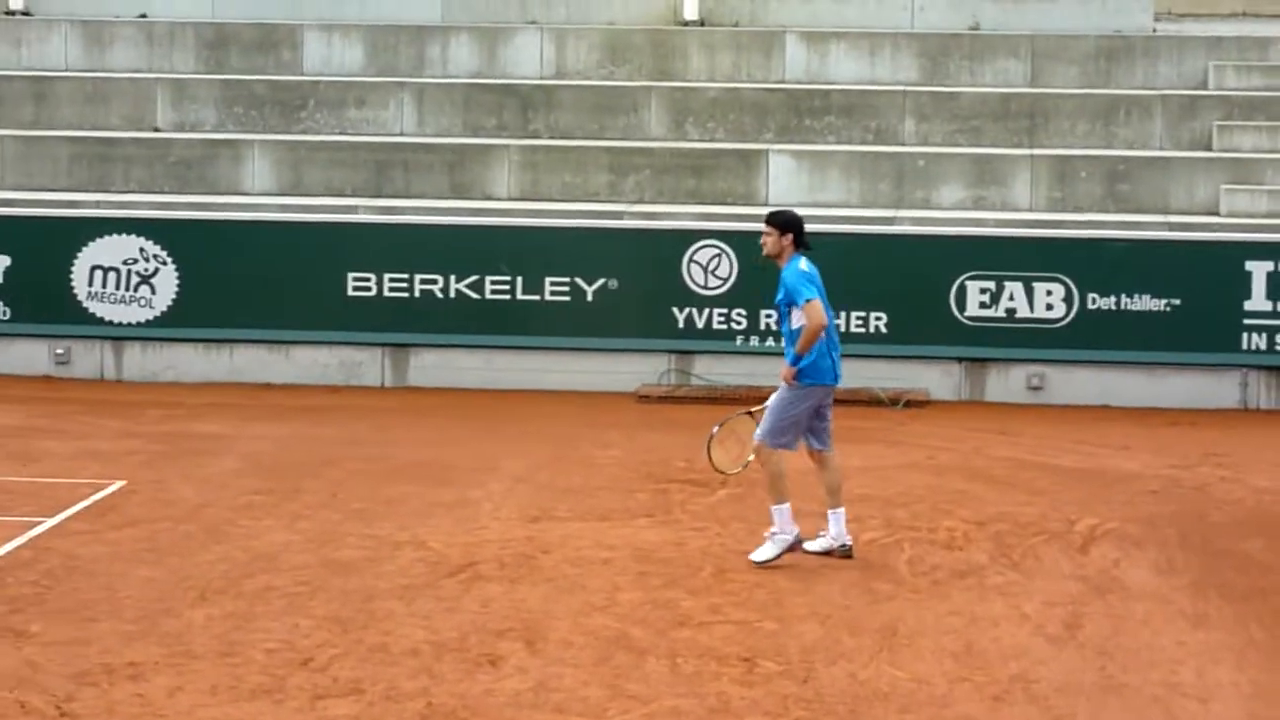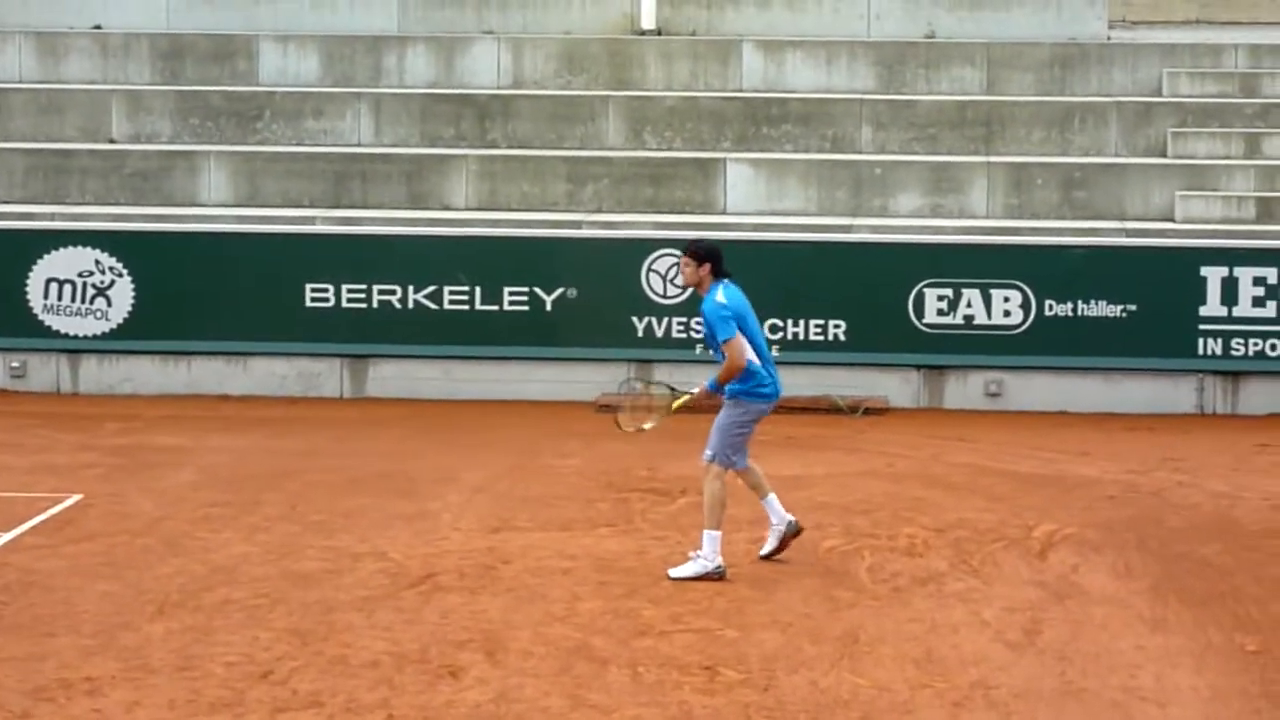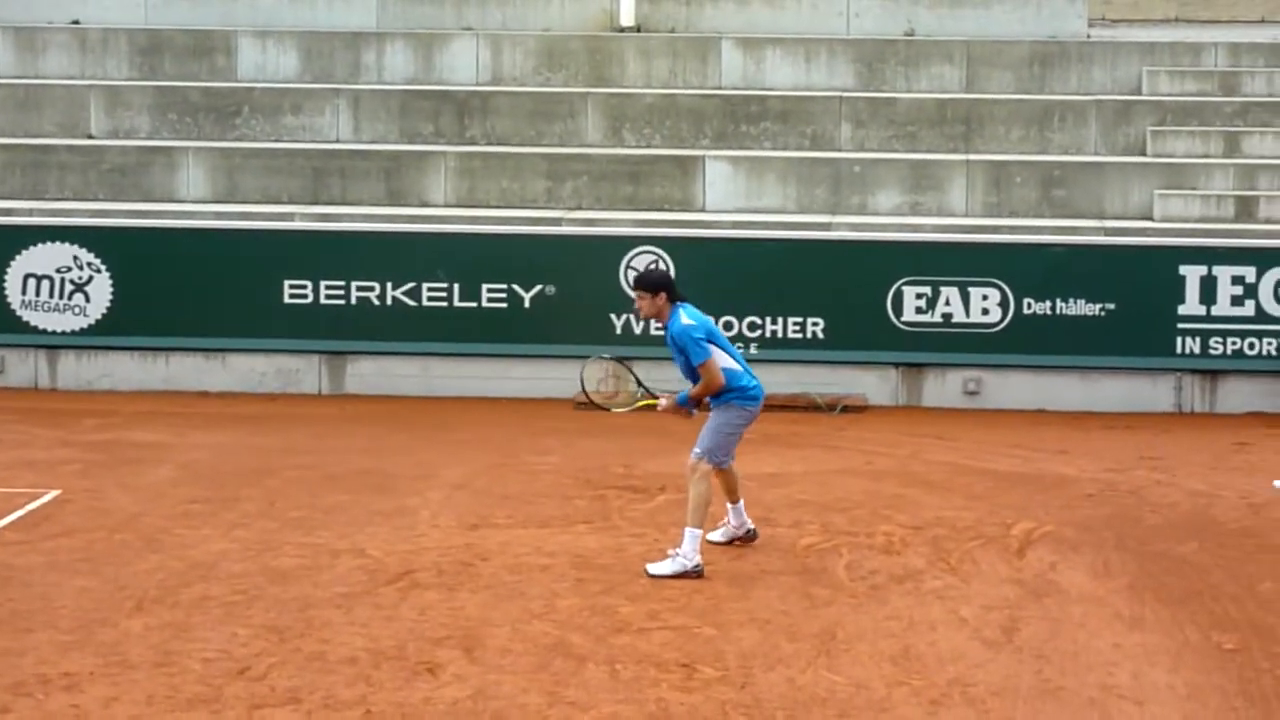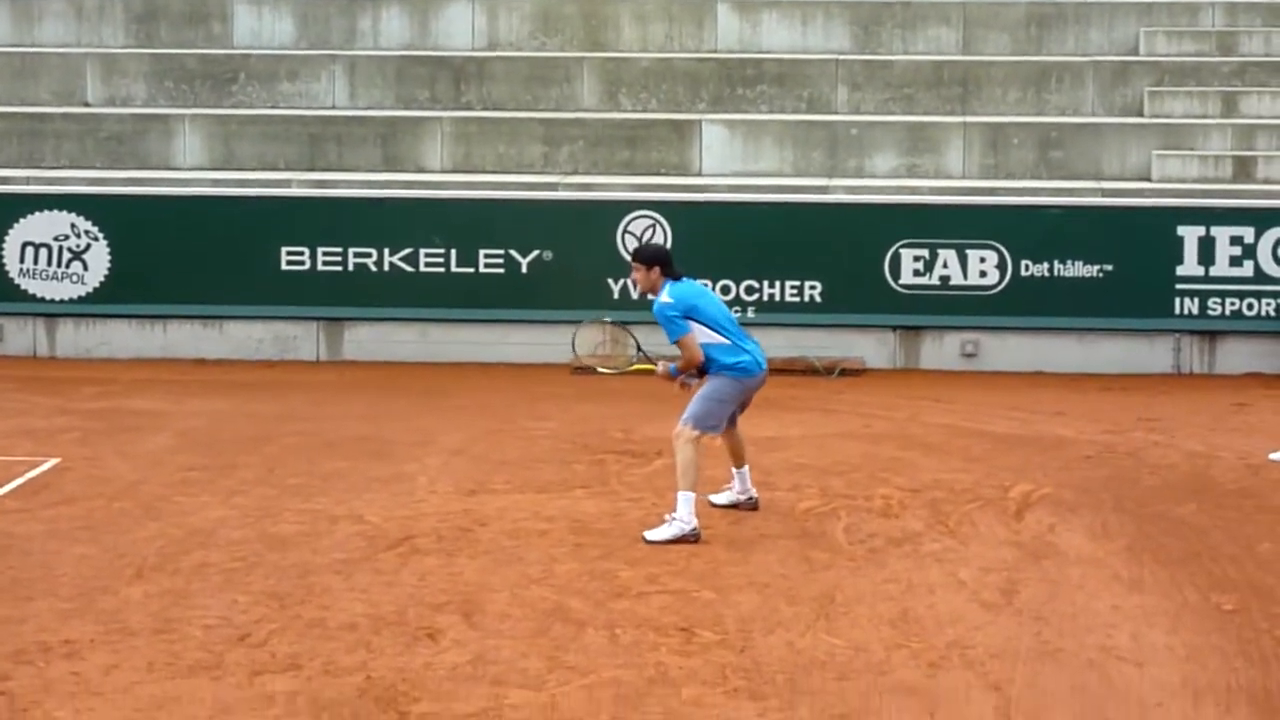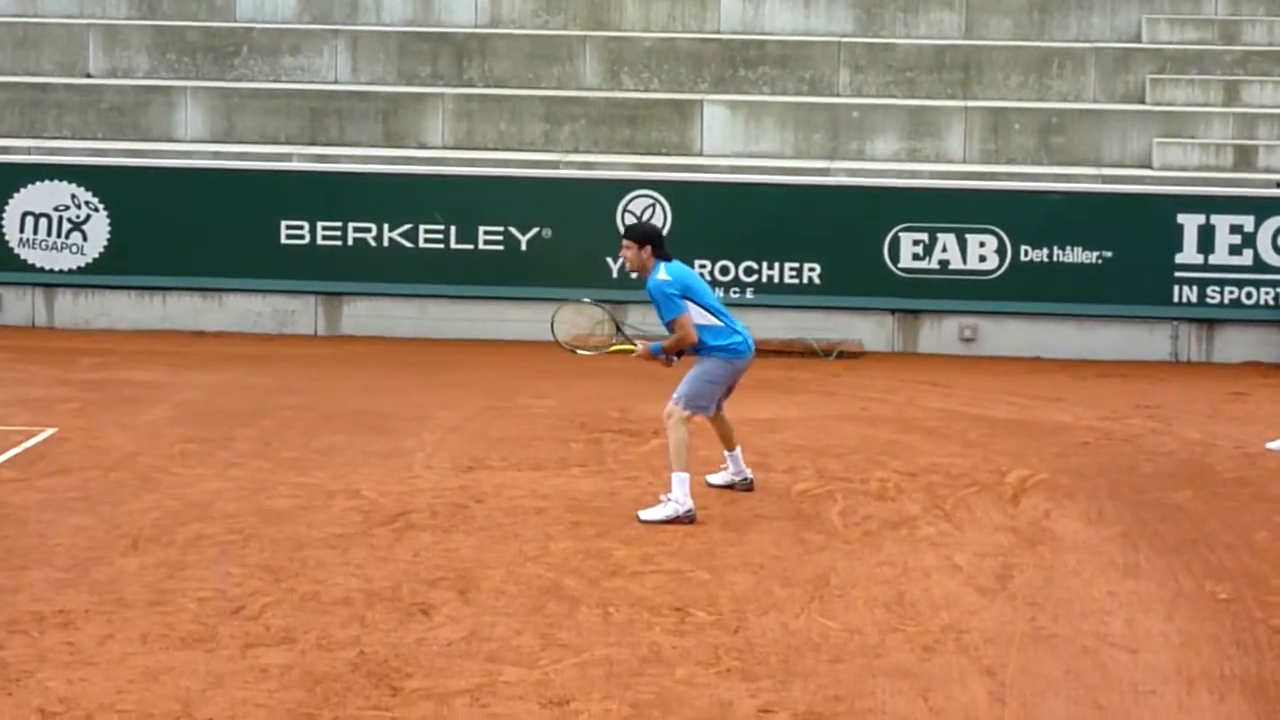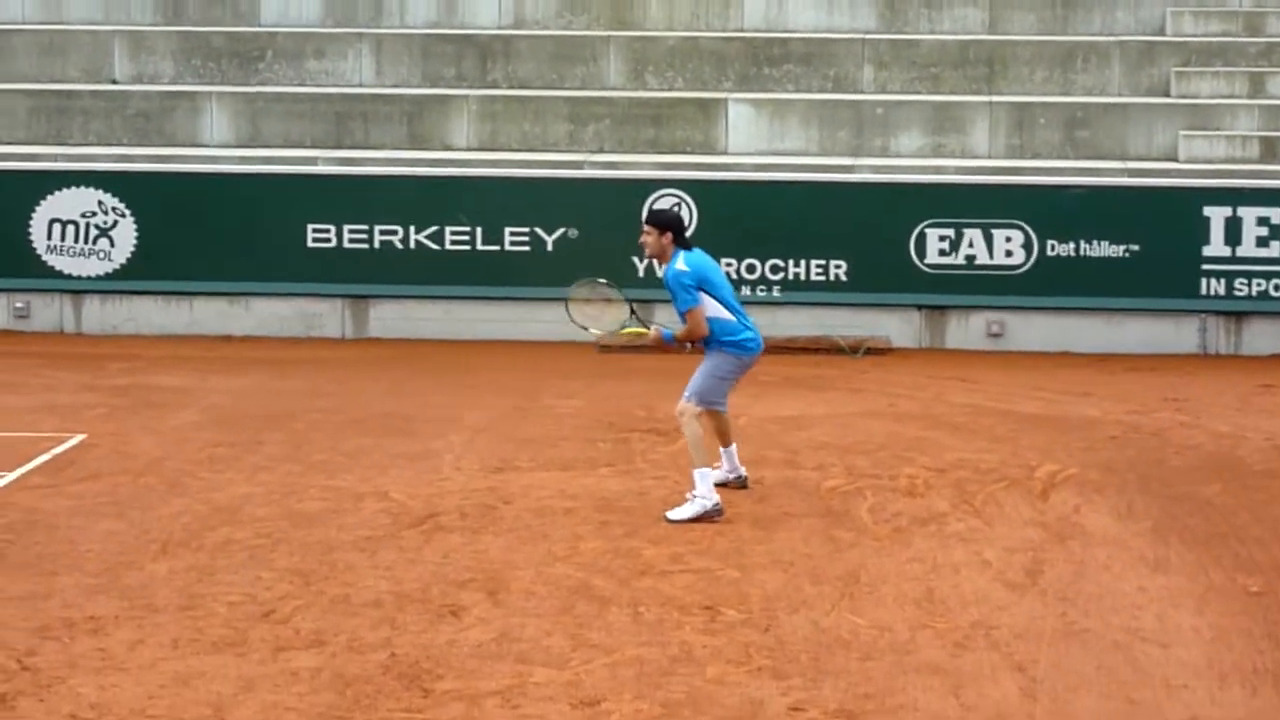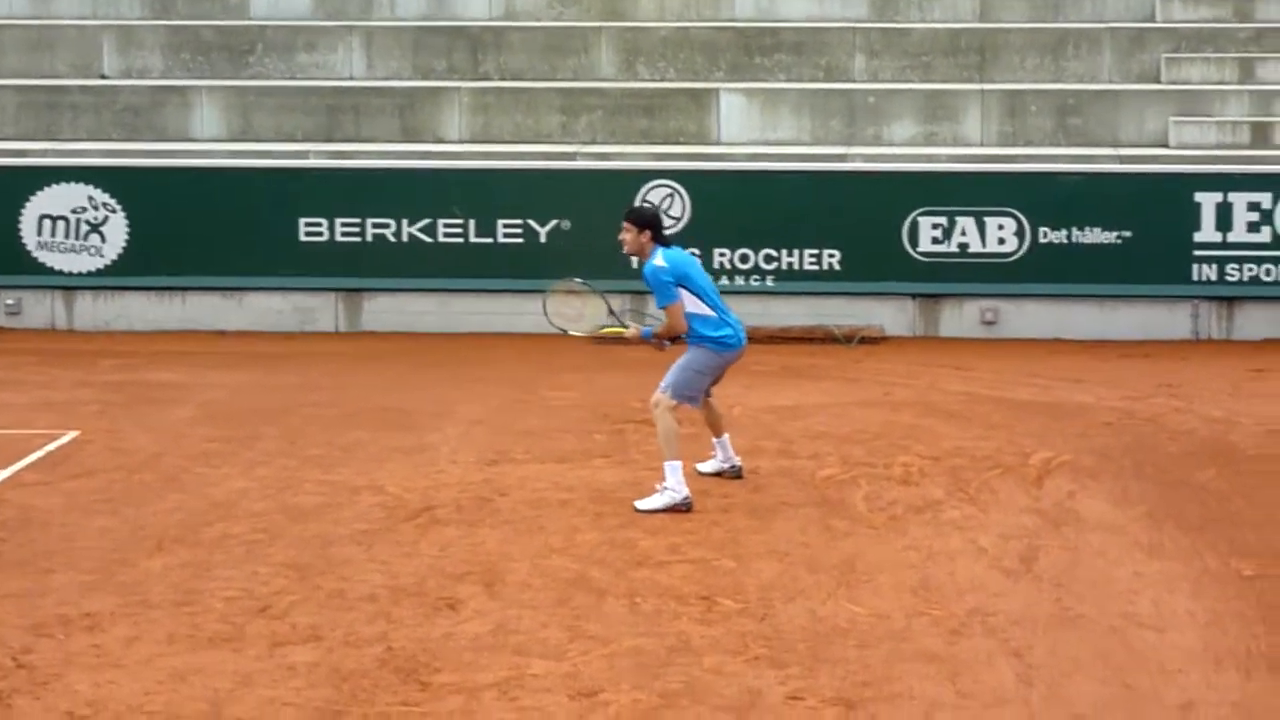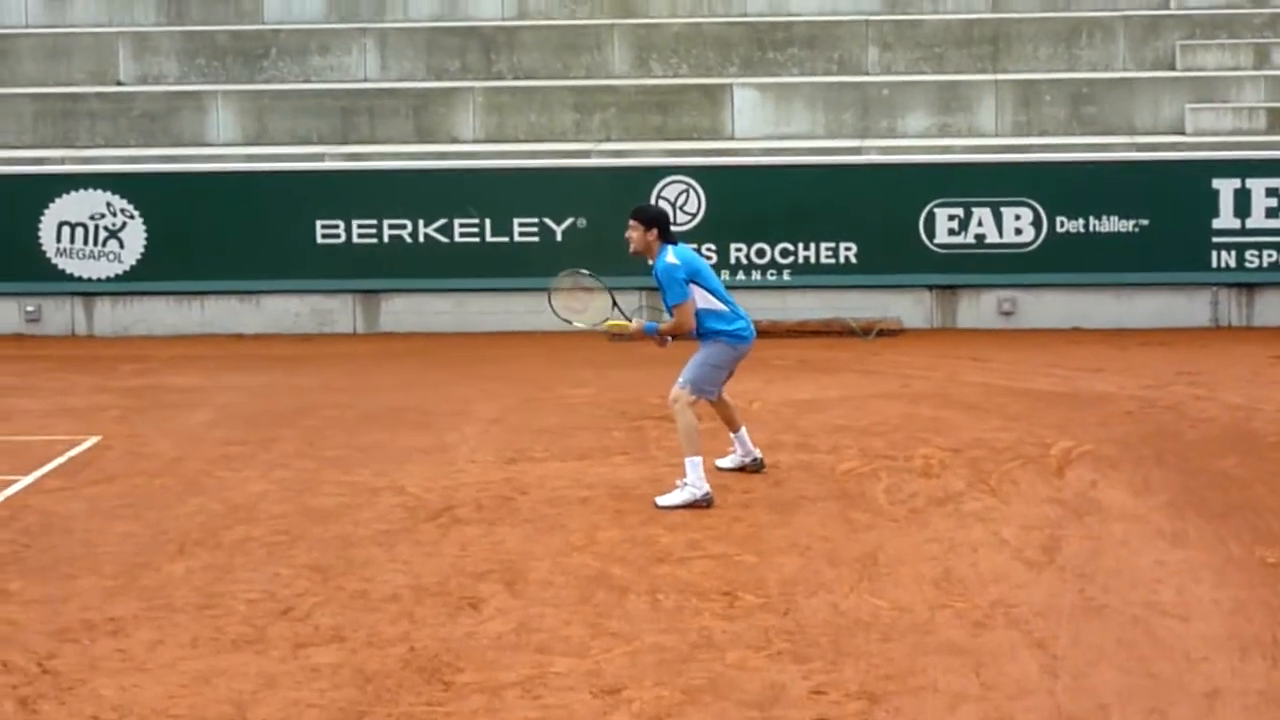
dt=0.3s
person 1, frame 1
left shoulder: (794, 273)
right shoulder: (802, 269)
left elbow: (817, 321)
left wrist: (793, 361)
left hip: (807, 376)
right hip: (822, 374)
left knee: (765, 445)
right knee: (821, 453)
left ankle: (784, 531)
right ankle: (838, 536)
person 1, frame 2
left shoulder: (715, 305)
right shoulder: (725, 290)
left elbow: (736, 362)
left wrist: (713, 387)
right wrist: (720, 383)
left hip: (748, 394)
right hip: (760, 389)
left knee: (714, 467)
right knee: (738, 461)
left ankle: (710, 559)
right ankle: (781, 523)
person 1, frame 3
left shoulder: (683, 328)
right shoulder: (682, 313)
left elbow: (715, 381)
left wrist: (681, 401)
right wrist: (690, 398)
left hip: (737, 398)
right hip: (738, 394)
left knee: (698, 467)
right knee: (717, 460)
left ankle: (688, 556)
right ankle: (740, 525)
person 1, frame 4
left shoulder: (664, 305)
right shoulder: (689, 286)
left elbow: (694, 356)
left wrist: (673, 372)
right wrist: (696, 373)
left hip: (734, 371)
right hip: (754, 364)
left knee: (685, 435)
right knee: (726, 424)
left ankle: (684, 521)
right ankle: (744, 492)
person 1, frame 5
left shoulder: (659, 283)
right shoulder: (674, 268)
left elbow: (688, 336)
left wrist: (655, 350)
right wrist: (673, 351)
left hip: (724, 352)
right hip: (740, 346)
left knee: (675, 415)
right knee: (711, 408)
left ankle: (680, 502)
right ankle: (738, 473)
person 1, frame 6
left shoulder: (677, 272)
right shoulder: (694, 256)
left elbow: (699, 329)
left wrist: (666, 337)
right wrist: (683, 337)
left hip: (732, 347)
right hip: (746, 342)
left knee: (688, 412)
right knee: (707, 402)
left ankle: (707, 497)
right ankle: (732, 470)
person 1, frame 7
left shoulder: (656, 268)
right shoulder: (675, 255)
left elbow: (678, 326)
left wrist: (645, 334)
right wrist: (664, 334)
left hip: (713, 344)
right hip: (729, 338)
left knee: (661, 403)
right knee: (698, 394)
left ankle: (676, 490)
right ankle: (727, 460)
person 1, frame 8
left shoulder: (667, 266)
right shoulder: (676, 253)
left elbow: (685, 324)
left wrist: (648, 329)
right wrist: (667, 331)
left hip: (726, 337)
right hip: (735, 331)
left knee: (680, 399)
right knee: (710, 391)
left ankle: (696, 486)
right ankle: (747, 454)
